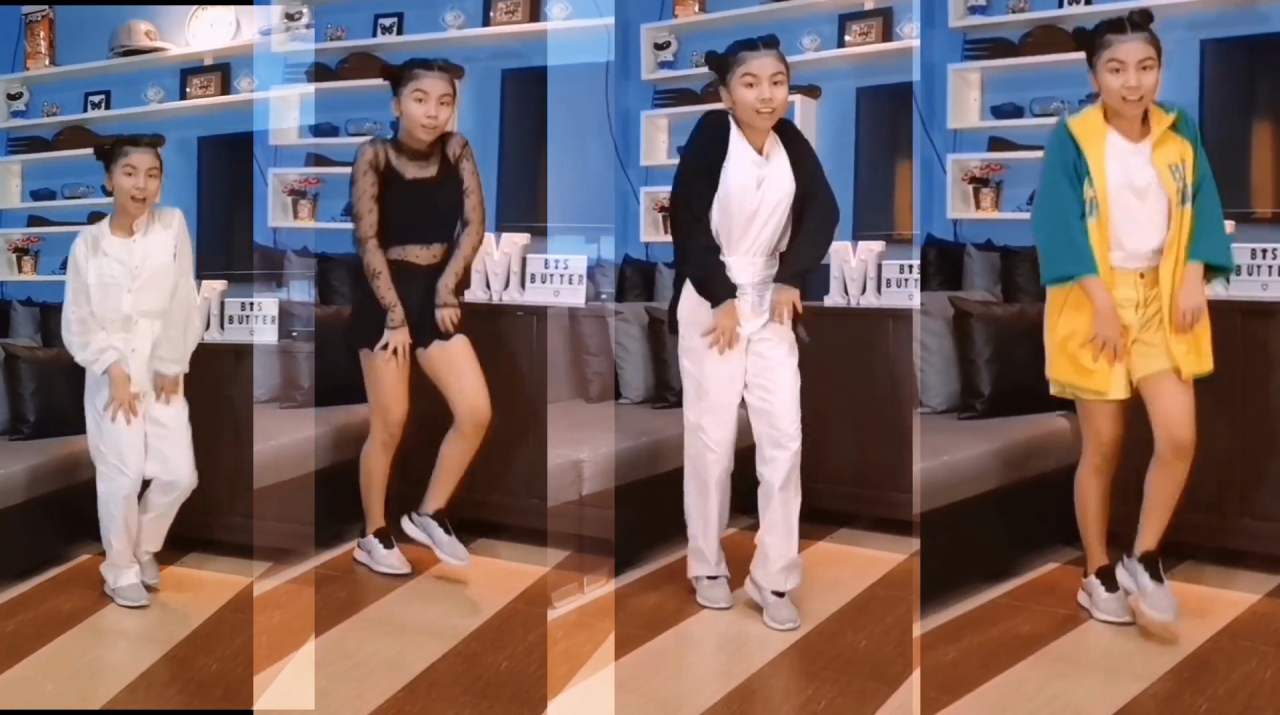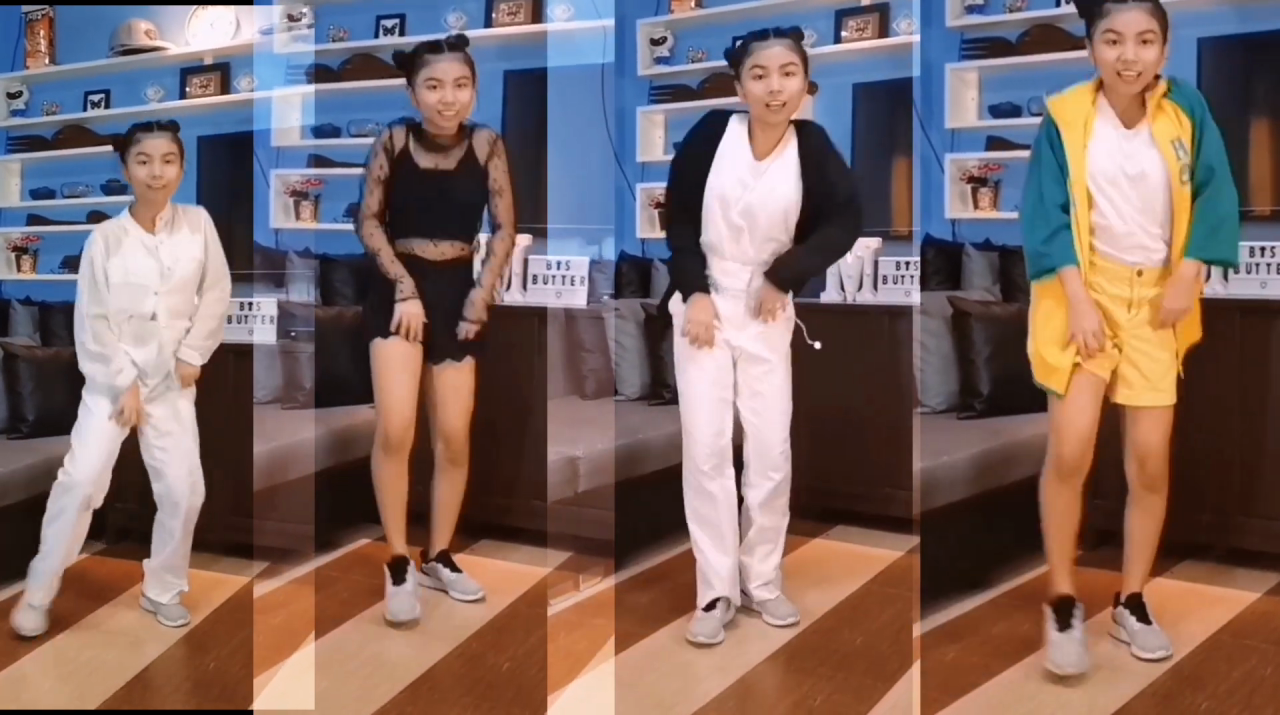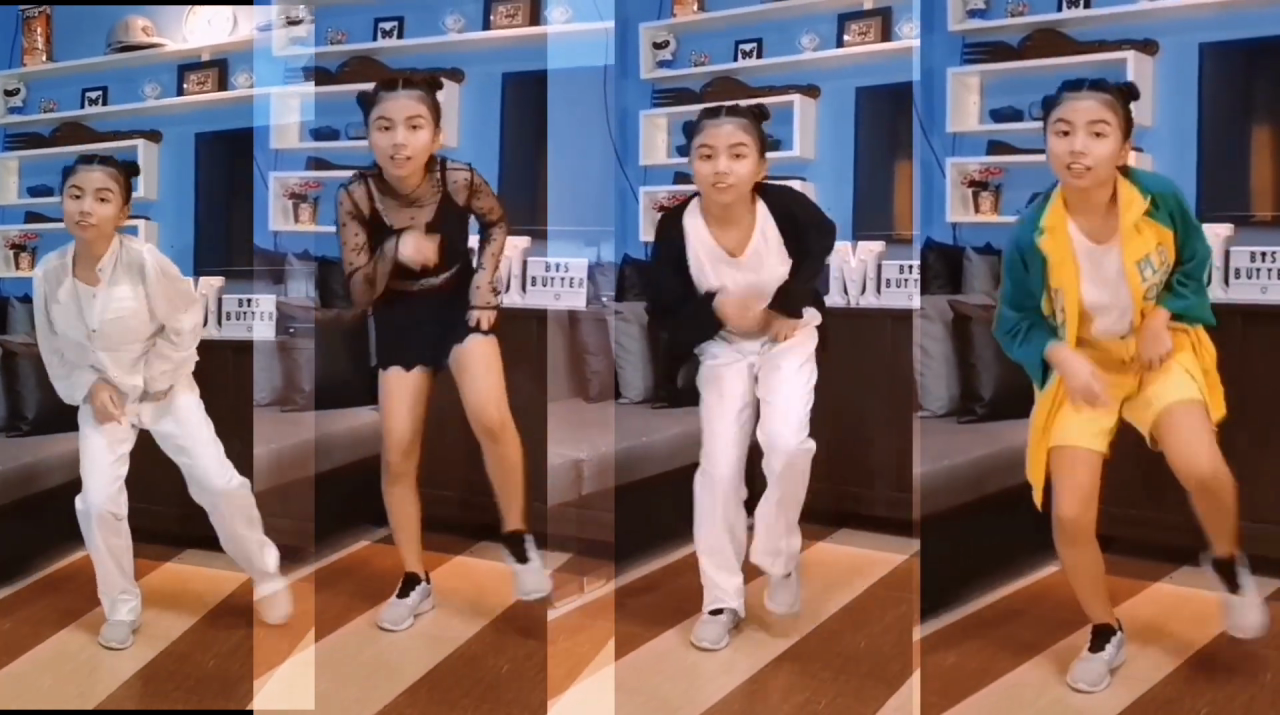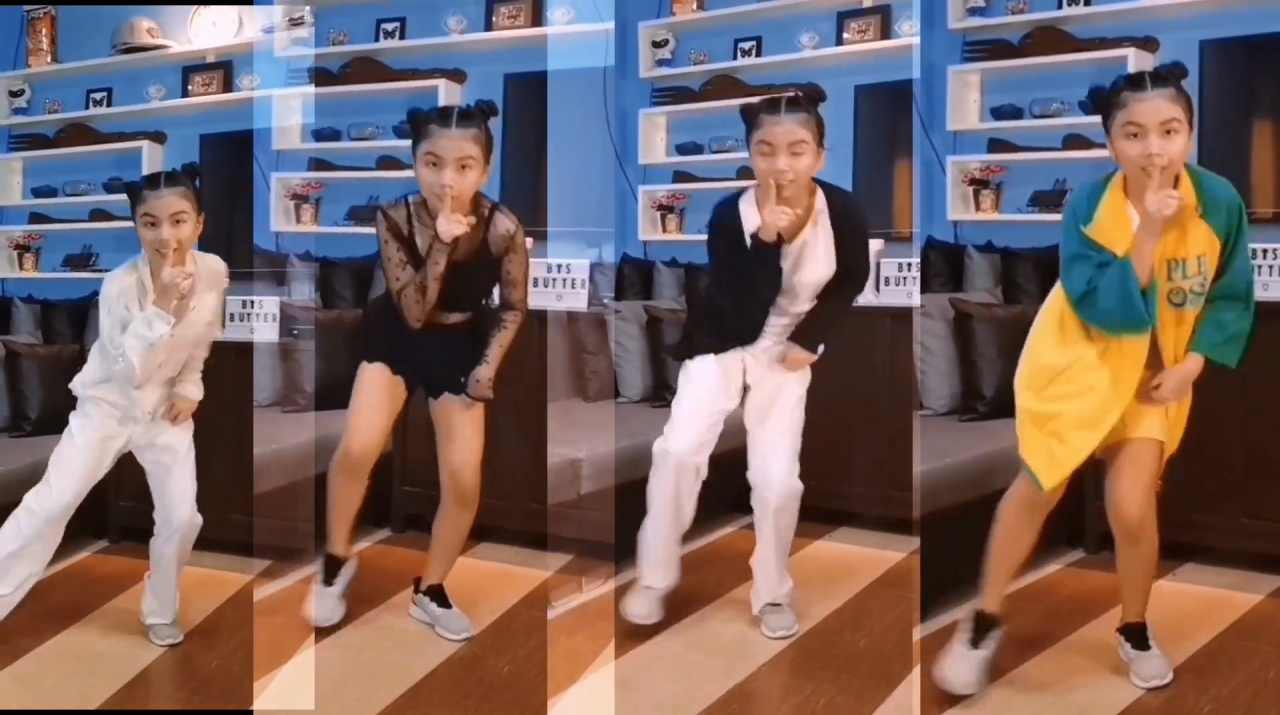
dt=1s
person 1, frame 1
left shoulder: (1179, 131)
right shoulder: (1073, 139)
left elbow: (1203, 210)
right elbow: (1057, 225)
left wrist: (1195, 281)
right wrist: (1101, 300)
left hip: (1162, 302)
right hip: (1094, 307)
left knee: (1179, 436)
right knee: (1102, 447)
left ankle: (1146, 557)
right ankle: (1097, 574)
person 1, frame 2
left shoulder: (1184, 107)
right shoulder: (1062, 119)
left elbow: (1218, 193)
right elbow: (1044, 215)
left wrist: (1188, 274)
right wrist: (1075, 295)
left hip: (1154, 300)
right hip: (1083, 297)
left knee: (1151, 461)
right knee: (1069, 450)
left ankle: (1133, 600)
right ankle: (1062, 600)
person 1, frame 3
left shoulder: (1161, 200)
right shoulder: (1033, 230)
left elbow: (1192, 263)
right elbow: (1015, 323)
left wrist: (1162, 322)
right wrist: (1065, 362)
left hip: (1160, 350)
right hip: (1082, 369)
left knee: (1204, 472)
right knee: (1073, 514)
left ankle: (1228, 563)
right ankle: (1104, 632)
person 1, frame 4
left shoulder: (1220, 201)
right shoulder: (1086, 211)
left elbow: (1235, 293)
right elbow: (1102, 310)
left wrist: (1193, 362)
right wrist: (1147, 245)
left hip: (1155, 368)
right hip: (1074, 361)
left knee: (1132, 512)
right knee: (1037, 490)
left ankle: (1135, 631)
right ankle: (983, 621)
person 2, frame 1
left shoulder: (791, 142)
right shoulder: (711, 134)
left elbow: (822, 215)
right elbow: (688, 226)
left wrist: (790, 278)
right wrist: (721, 299)
left hip: (768, 309)
right hip: (709, 306)
left knee: (782, 438)
right knee: (710, 441)
left ankle: (774, 576)
right ankle: (706, 564)
person 2, frame 2
left shoulder: (811, 144)
right shoulder: (712, 133)
left elbow: (844, 221)
right elbow: (678, 217)
left wrist: (783, 278)
right wrist: (694, 291)
left hip: (765, 315)
right hip: (703, 307)
left knee: (771, 454)
right knee: (706, 447)
left ankle: (762, 582)
right ankle: (716, 589)
person 2, frame 3
left shoulder: (784, 204)
right shoulder: (676, 228)
left elbow: (822, 239)
right elbow: (663, 311)
left wrist: (790, 304)
right wrist: (717, 310)
left hip: (785, 335)
right hip: (724, 346)
left knee: (788, 445)
right knee: (720, 468)
left ankle: (778, 556)
right ankle: (723, 599)
person 2, frame 4
left shoulder: (841, 209)
right shoulder: (731, 214)
left elbow: (851, 278)
right elbow: (734, 303)
left wrist: (808, 339)
right wrist: (764, 240)
left hip: (786, 352)
right hip: (720, 345)
left knee: (777, 480)
right knee: (679, 451)
left ankle: (772, 592)
right ankle: (655, 575)
person 3, frame 1
left shoulder: (456, 148)
right shoulder: (373, 156)
left elbow: (474, 226)
right elbow: (367, 239)
left wrist: (447, 285)
right wrist: (395, 312)
left hip: (435, 299)
right hip: (385, 300)
left knee: (476, 412)
right knee: (388, 425)
left ankle: (430, 514)
right ankle: (374, 537)
person 3, frame 2
left shoulder: (486, 141)
right shoulder: (394, 141)
left elbow: (506, 229)
right elbow: (366, 222)
left wrist: (482, 292)
right wrist: (404, 284)
left hip: (456, 298)
right hip: (399, 295)
left knee: (454, 442)
right knee: (395, 430)
left ankle: (439, 556)
right ankle: (399, 563)
person 3, frame 3
left shoulder: (462, 179)
right shoulder: (356, 197)
left elbow: (497, 224)
right elbow: (362, 293)
left wrist: (485, 277)
right wrist: (394, 256)
left hip: (464, 307)
right hip: (402, 321)
left knee: (490, 419)
right knee: (398, 458)
left ankle: (518, 537)
right ankle: (414, 579)
person 3, frame 4
left shoulder: (503, 229)
right shoulder: (395, 217)
left elbow: (514, 306)
right elbow: (415, 313)
left wrist: (488, 365)
right wrist: (439, 245)
left hip: (461, 346)
right hip: (393, 337)
left knee: (463, 483)
right knee: (355, 453)
left ankle: (431, 588)
right ankle: (336, 559)
person 4, frame 1
left shoulder: (173, 225)
right shoulder: (87, 243)
left elbow: (184, 301)
right elbow: (78, 320)
left wrist: (173, 366)
right wrist: (112, 367)
left hip: (163, 372)
right hip: (111, 374)
left knee: (179, 475)
right knee: (121, 476)
left ankle: (139, 549)
right ankle: (121, 573)
person 4, frame 2
left shoulder: (196, 223)
right shoulder: (105, 237)
left elbow: (215, 295)
right elbow: (90, 321)
left wrist: (193, 356)
right wrist: (122, 383)
left hip: (169, 377)
right hip: (108, 375)
left knee: (185, 490)
right knee: (80, 482)
left ankle: (163, 590)
right ankle: (38, 591)
person 4, frame 3
left shoulder: (146, 259)
right shoulder: (49, 273)
left elbow: (186, 325)
right elbow: (55, 352)
left wrist: (154, 381)
right wrist: (89, 388)
left hip: (166, 387)
right hip: (101, 395)
left knee: (221, 486)
right knee: (98, 503)
left ankle: (265, 573)
right ankle: (121, 608)
person 4, frame 4
left shoulder: (212, 271)
right shoulder: (121, 284)
right elbow: (128, 367)
left wrist: (189, 388)
right wrist: (163, 303)
left hip: (166, 412)
right hip: (106, 403)
left knee: (182, 518)
right knee: (51, 504)
left ankle: (160, 610)
